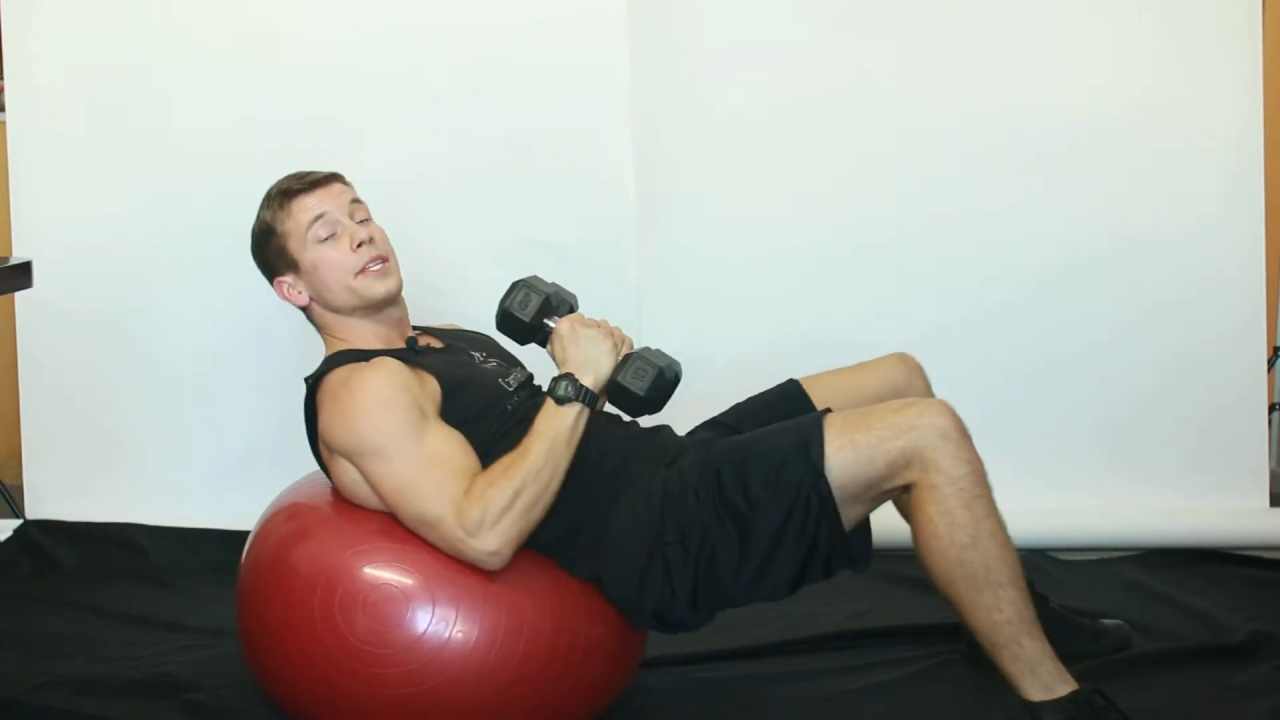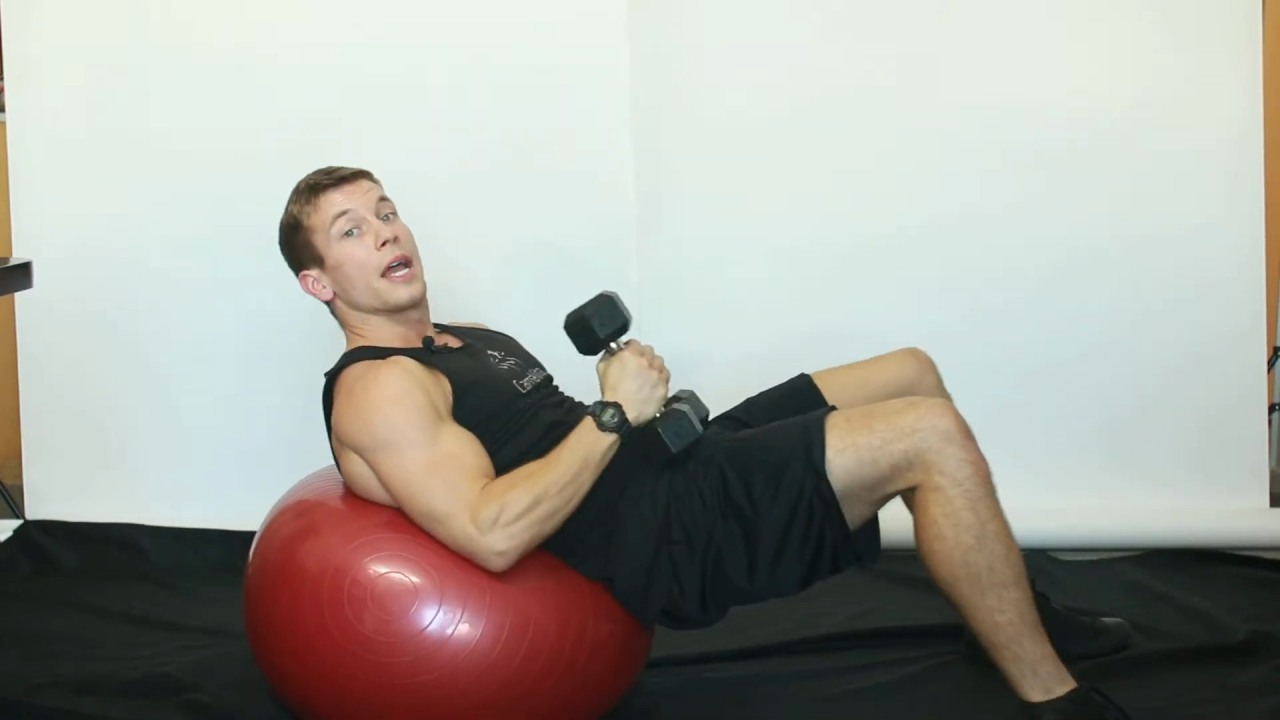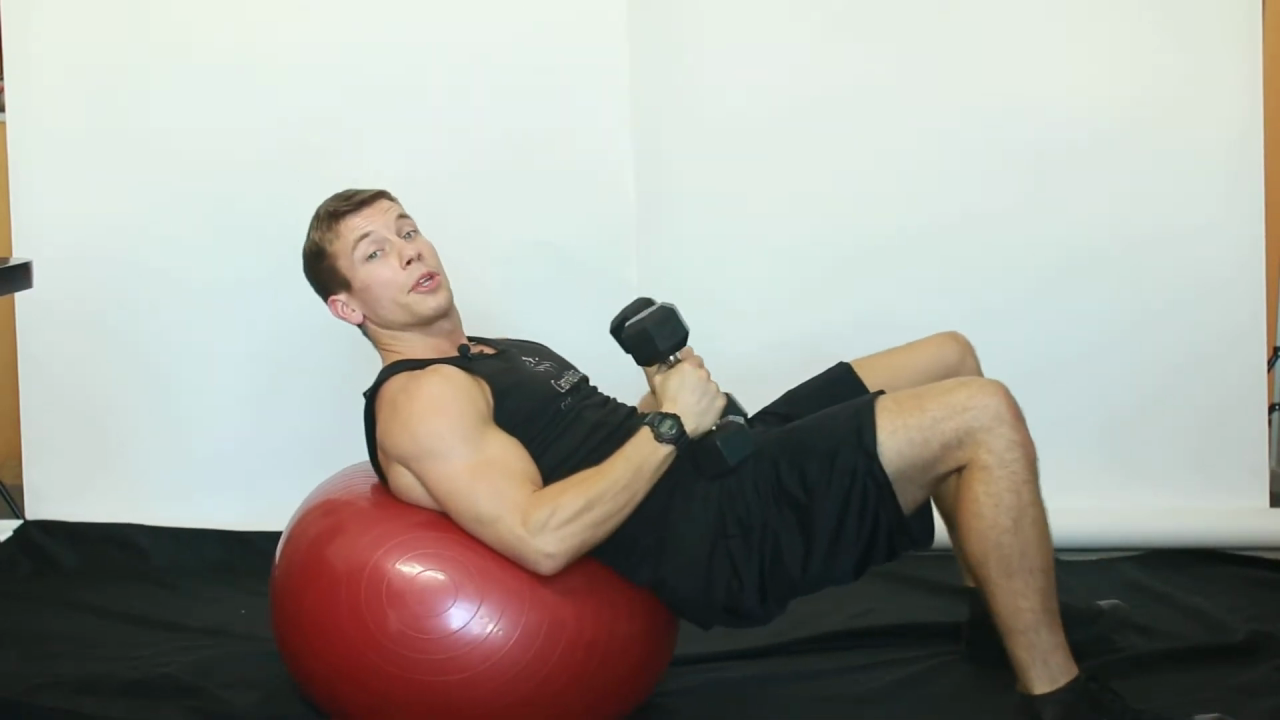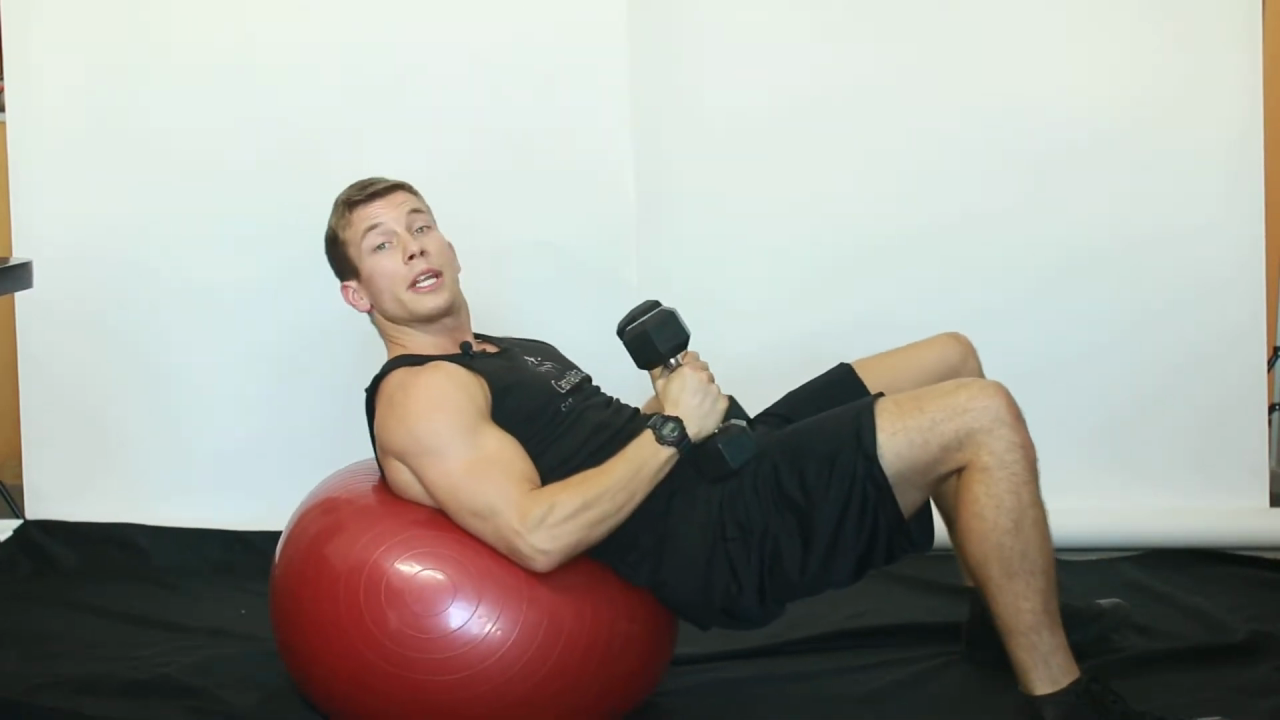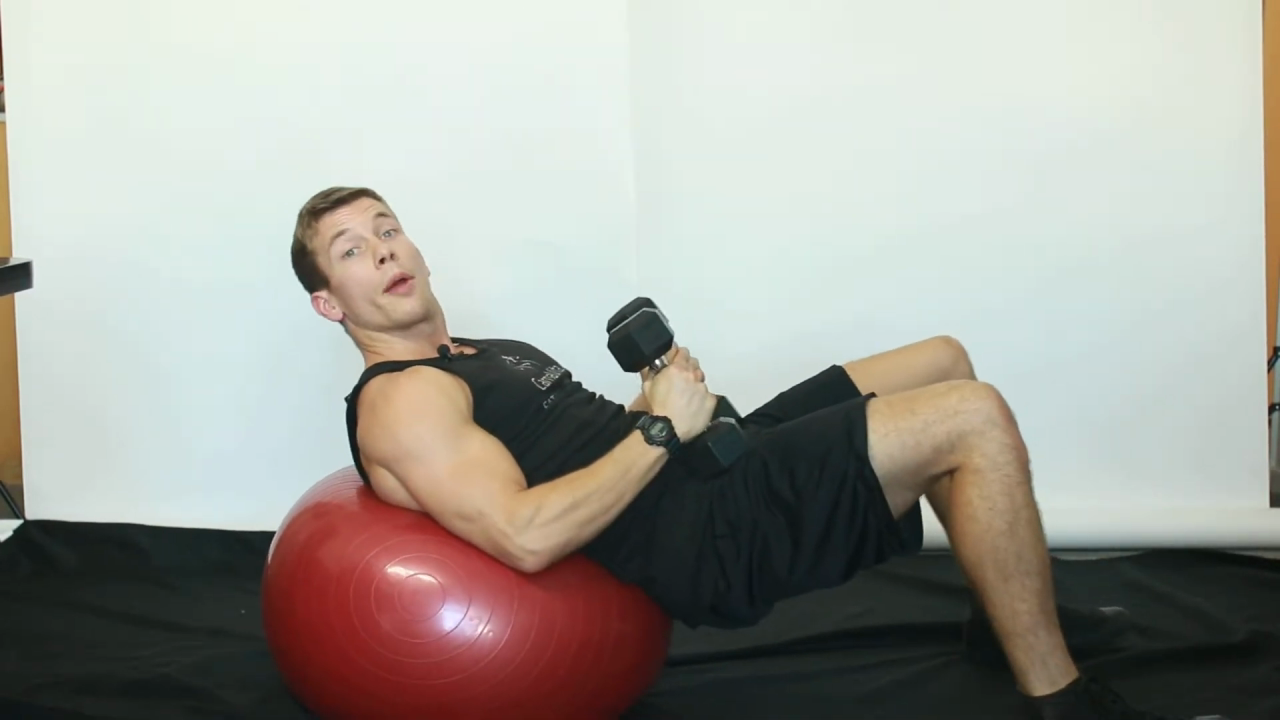
dt=0.5s
person 1, frame 1
left shoulder: (431, 347)
right shoulder: (361, 394)
right elbow: (485, 534)
left wrist: (592, 372)
right wrist: (575, 385)
left hip: (671, 468)
right hip: (665, 538)
left knee: (898, 378)
right knee: (927, 434)
left ankle: (1013, 611)
person 1, frame 2
left shoulder: (461, 342)
right shoulder: (377, 390)
right elbow: (494, 533)
left wrist: (626, 391)
right wrist: (614, 415)
left hip: (677, 476)
right hip: (667, 534)
left knee: (910, 374)
right knee: (932, 434)
left ankle: (1013, 608)
person 1, frame 3
left shoulder: (488, 357)
right shoulder: (420, 400)
right elbow: (545, 536)
left wrist: (656, 404)
right wrist: (668, 425)
left hip: (723, 471)
right hip: (717, 531)
left knee: (949, 357)
right knee: (984, 414)
left ankle: (1003, 609)
person 1, frame 4
left shoulder: (496, 353)
right shoulder: (420, 395)
right elbow: (540, 535)
left wrist: (668, 402)
right wrist: (672, 431)
left hip: (723, 474)
right hip: (718, 535)
left knee: (951, 359)
right knee: (984, 419)
left ankle: (1006, 613)
person 1, frame 5
left shoulder: (476, 358)
right shoulder: (401, 400)
right elbow: (529, 535)
left wrist: (652, 401)
right wrist: (660, 429)
left hip: (712, 472)
right hip: (707, 533)
left knee: (943, 361)
right knee: (975, 421)
left ankle: (1010, 614)
